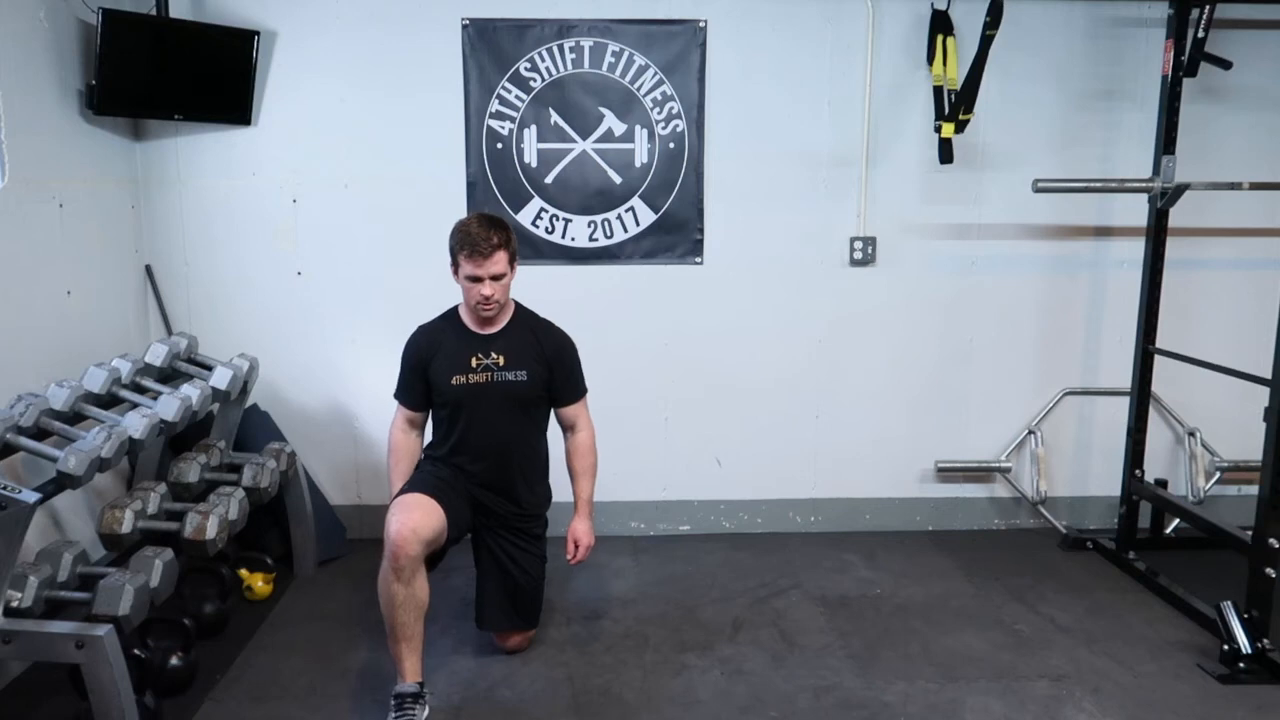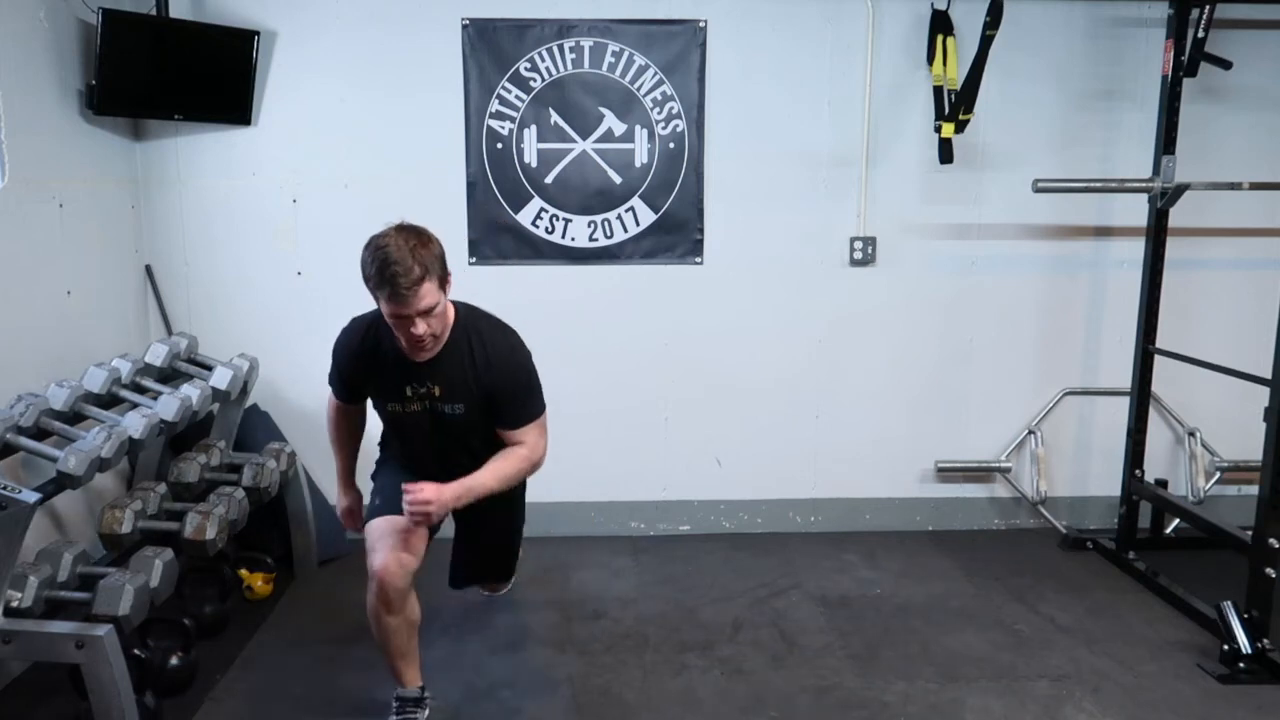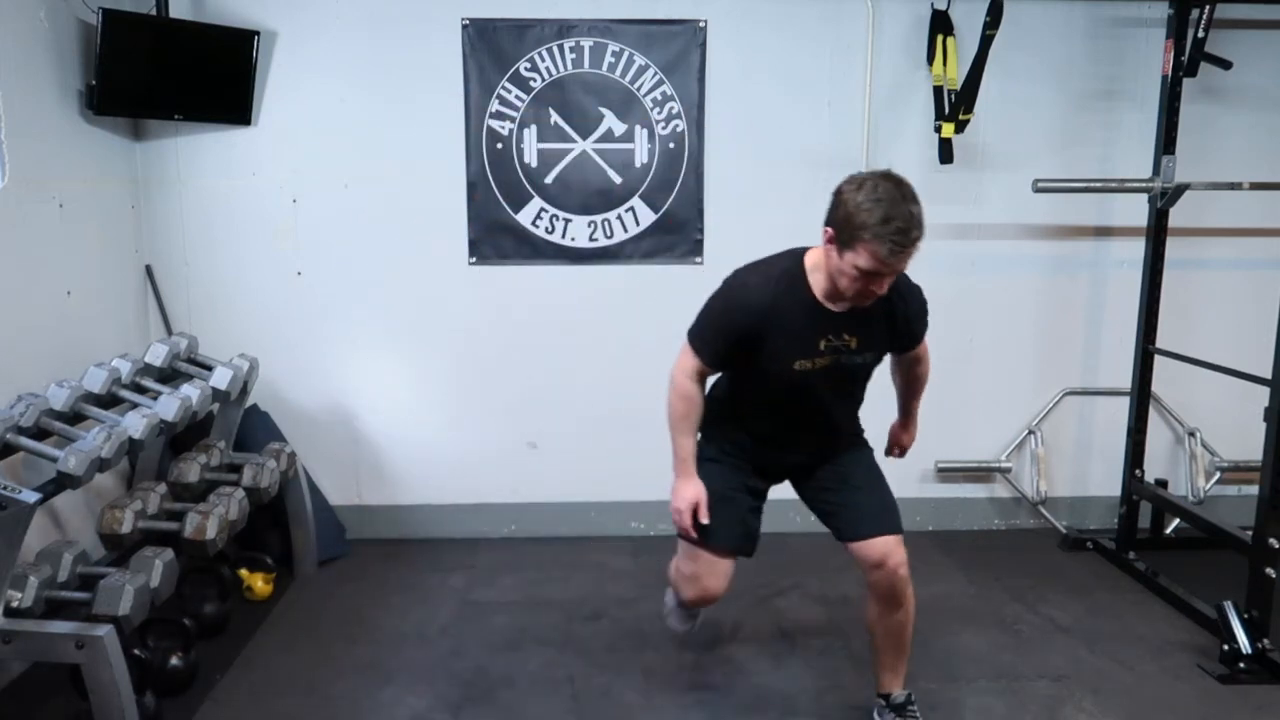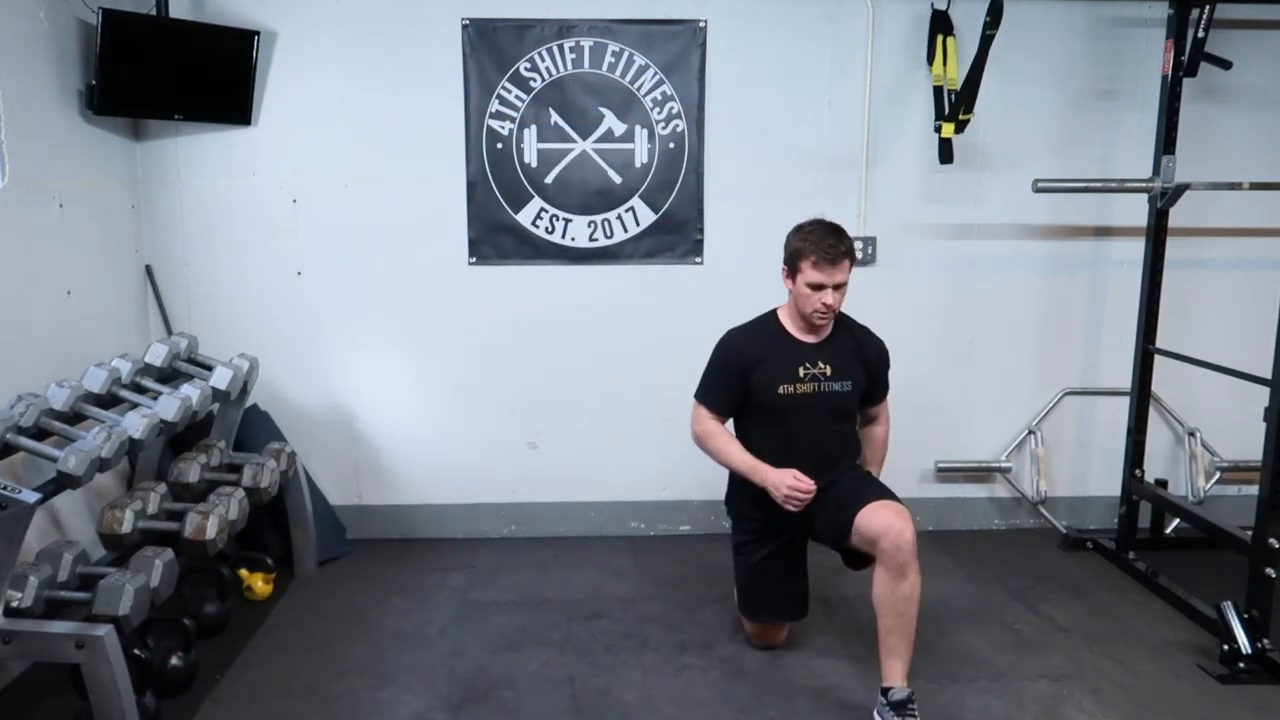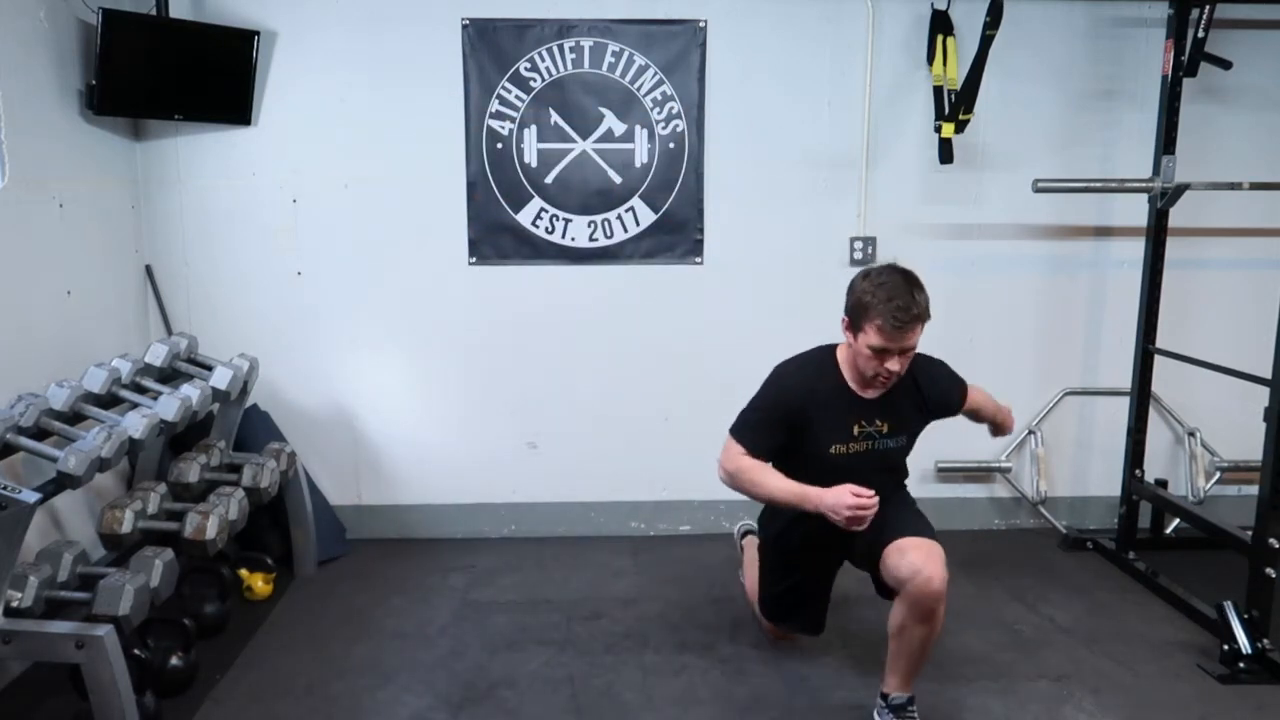
dt=1s
person 1, frame 1
left shoulder: (549, 342)
right shoulder: (427, 342)
left elbow: (577, 427)
right elbow: (407, 427)
left wrist: (582, 513)
right wrist: (398, 506)
left hip: (520, 500)
right hip: (447, 478)
left knee: (514, 639)
right knee: (400, 539)
left ankle: (490, 572)
person 1, frame 2
left shoulder: (497, 346)
right shoulder: (358, 343)
left elbow: (529, 448)
right elbow: (344, 409)
left wrist: (455, 496)
right wrist: (346, 482)
left hip: (486, 473)
right hip: (409, 467)
left knee: (491, 583)
right knee: (386, 571)
left ankle: (483, 563)
person 1, frame 3
left shoulder: (903, 303)
right shoulder: (753, 293)
left elbow: (912, 358)
right elbow: (688, 374)
left wrist: (908, 419)
right wrist: (686, 474)
left hip: (835, 444)
right hip: (739, 444)
left knee: (888, 566)
right knee: (700, 587)
right ankle: (684, 589)
person 1, frame 4
left shoulder: (864, 346)
right shoulder: (743, 345)
left elbow: (874, 420)
right elbow: (704, 426)
left wrist: (864, 490)
right wrist: (768, 476)
left hip: (837, 481)
right hip: (763, 497)
left knee: (898, 533)
right knee: (765, 635)
right ankle: (756, 573)
person 1, frame 5
left shoulder: (927, 380)
right shoulder: (795, 384)
left elbow: (979, 403)
right elbow: (732, 463)
left wrist: (999, 421)
right wrist: (819, 499)
left hip: (879, 505)
right hip: (799, 511)
left knee: (927, 579)
right knee: (780, 628)
right ankle: (753, 545)
